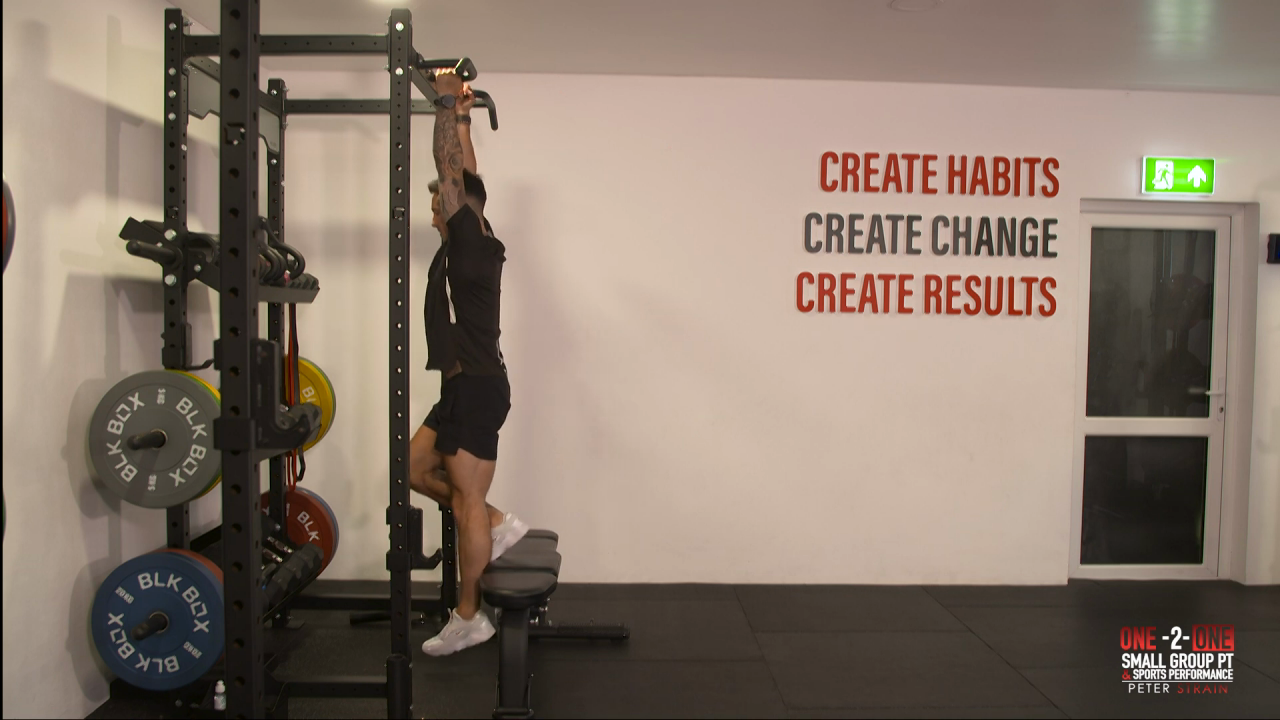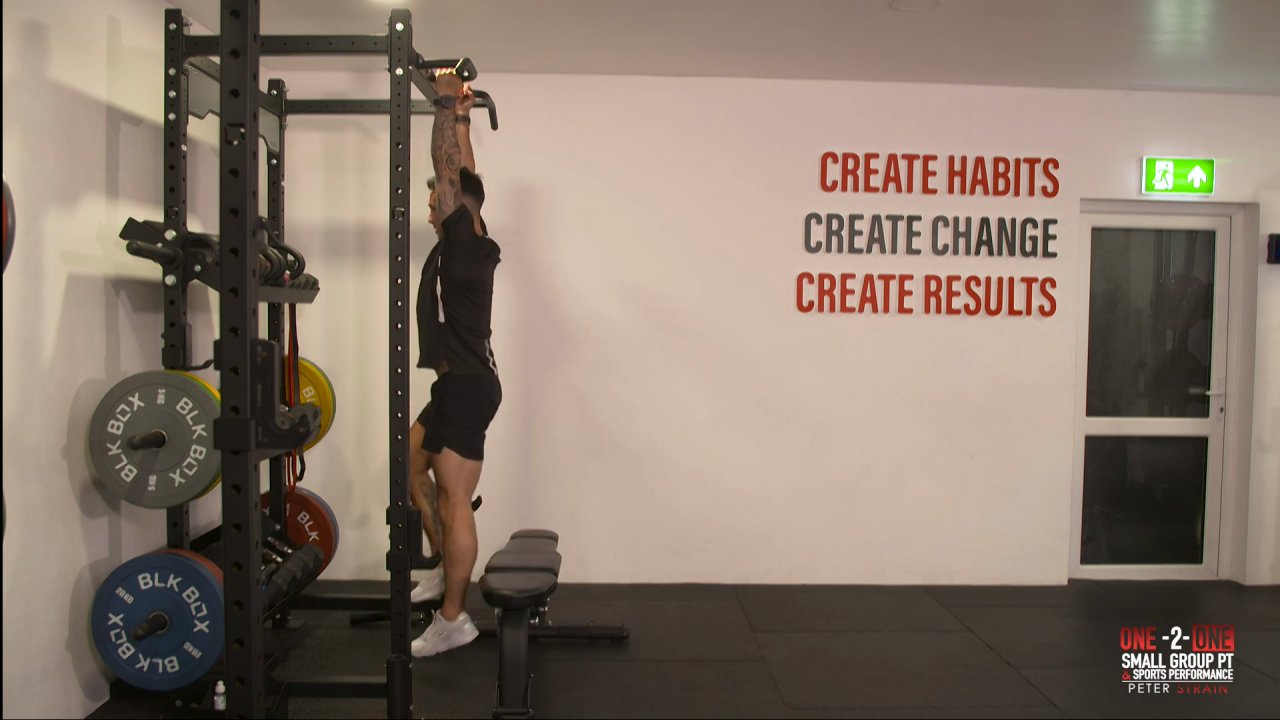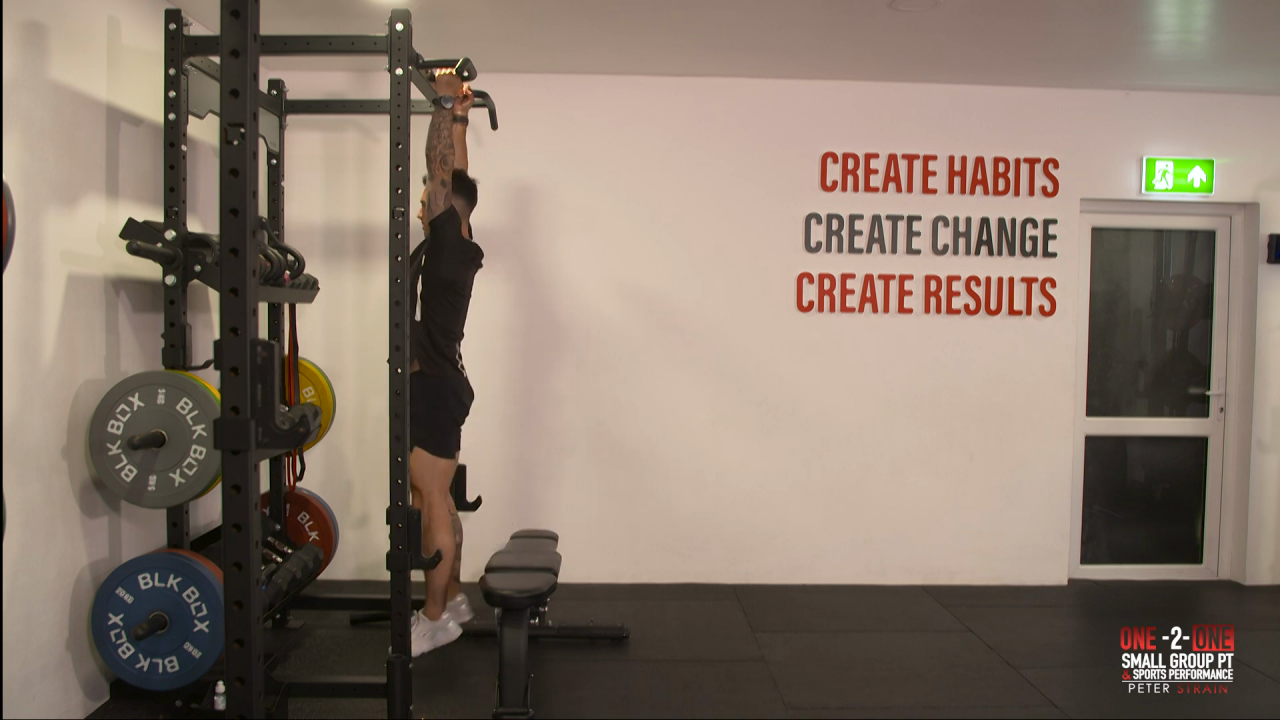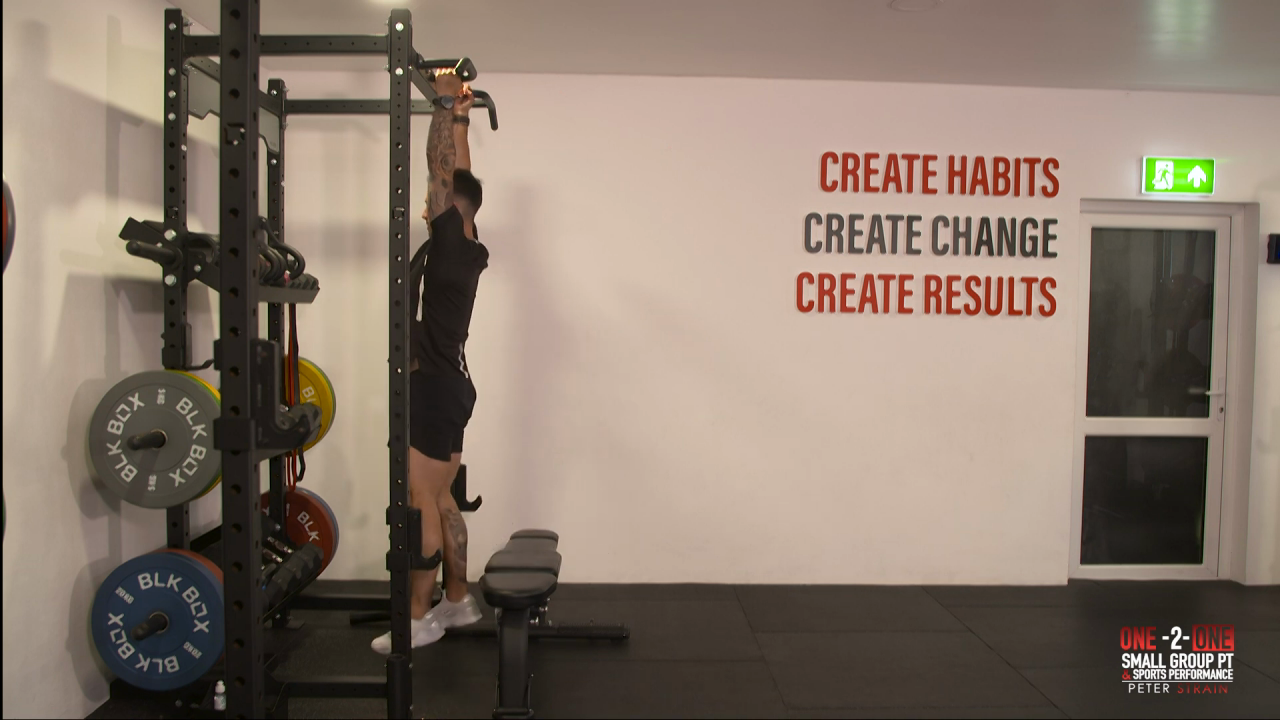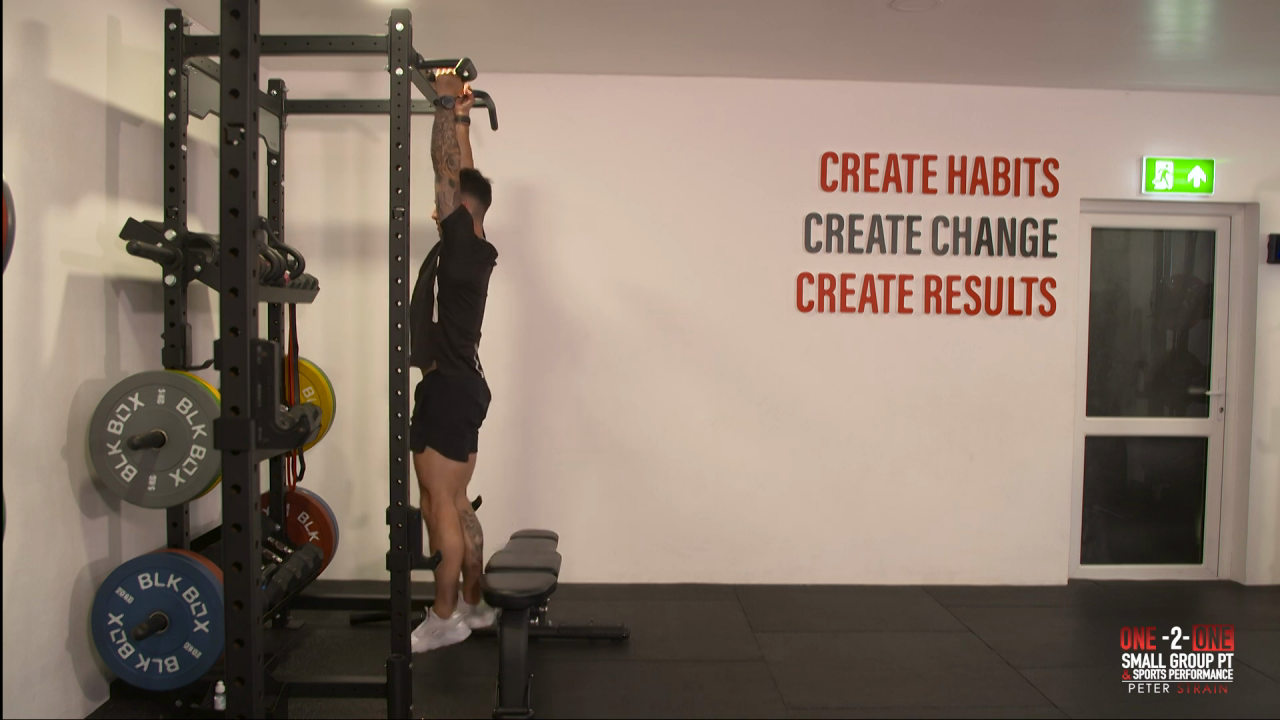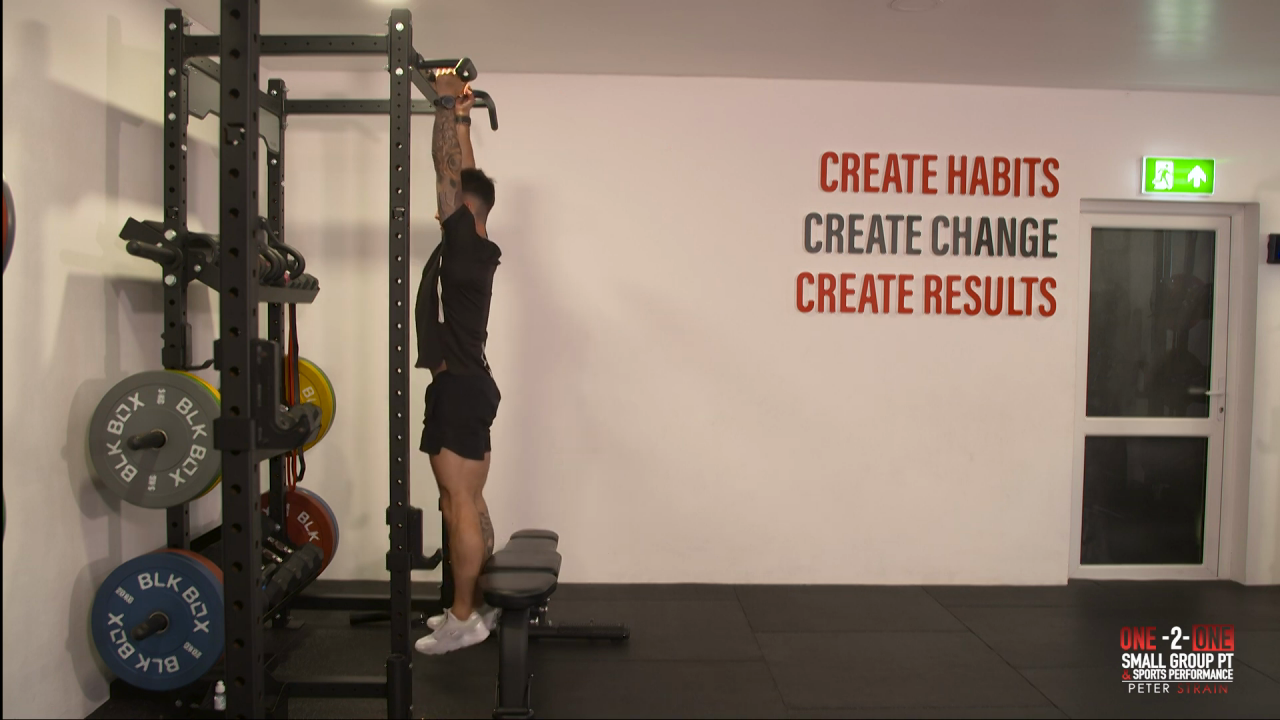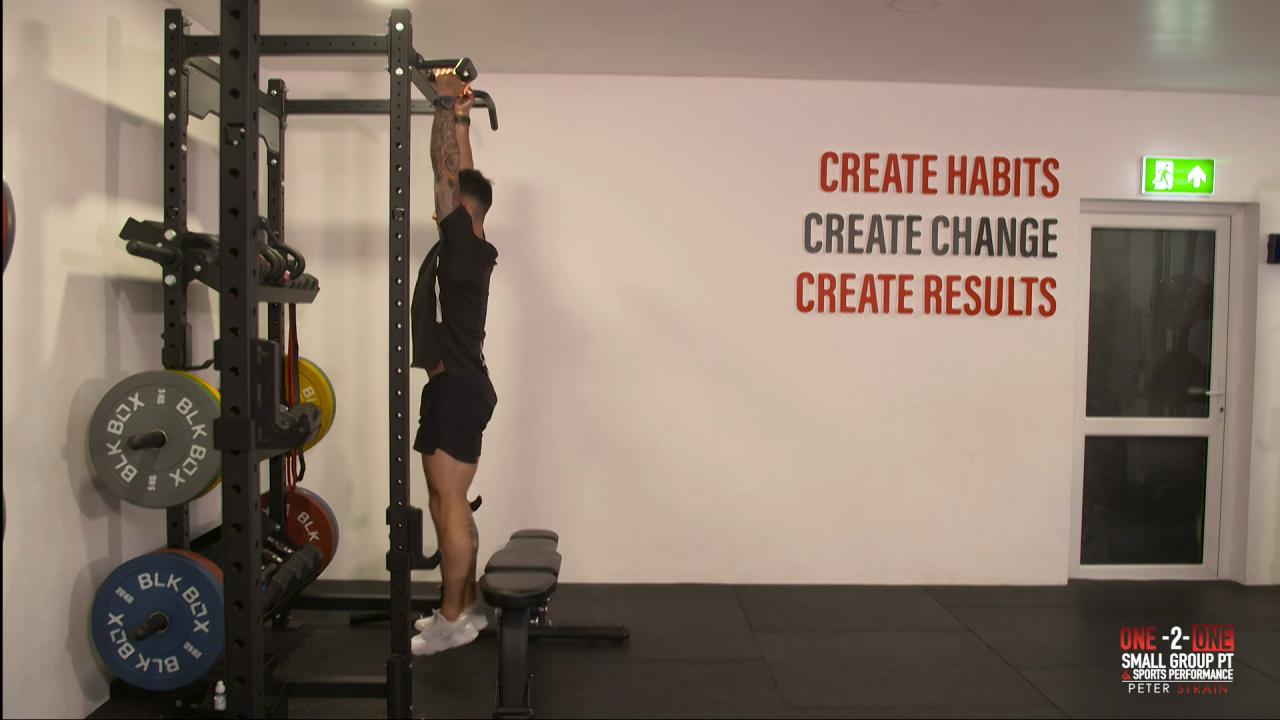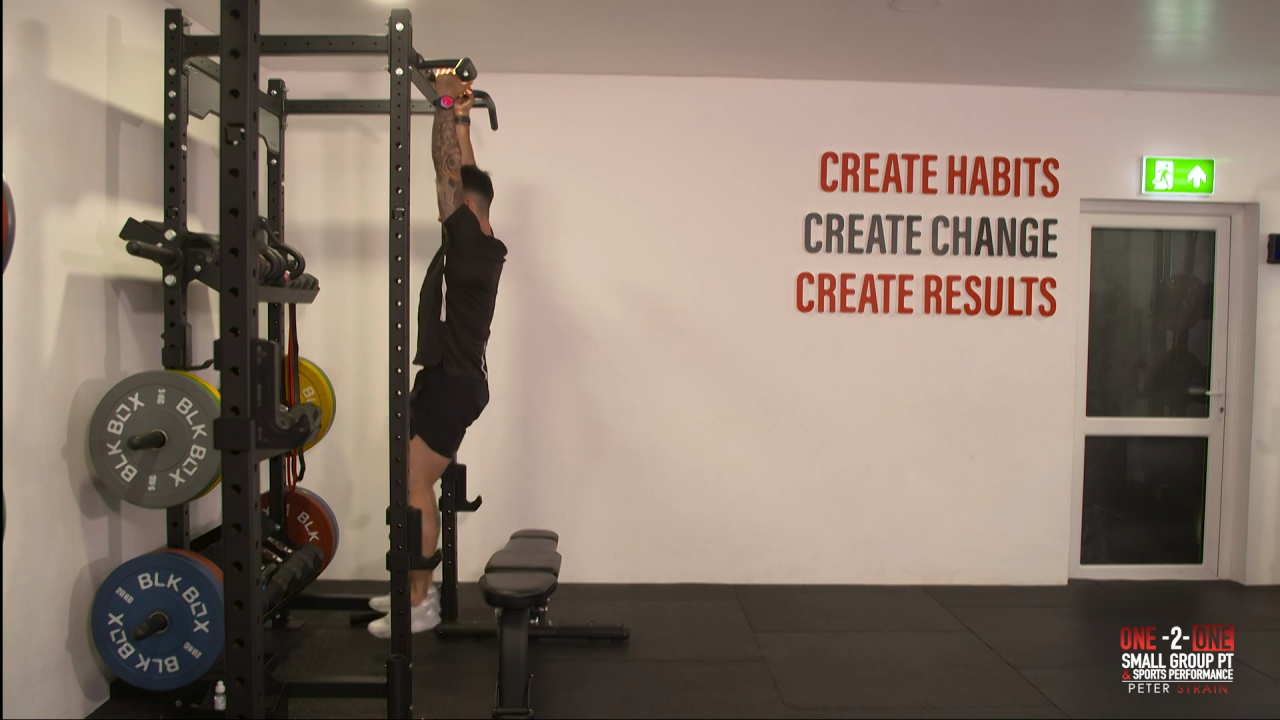
dt=0.4s
person 1, frame 1
left shoulder: (468, 239)
right shoulder: (470, 242)
left elbow: (451, 170)
right elbow: (463, 174)
left wrist: (448, 105)
right wrist: (459, 116)
left hip: (476, 387)
right hip: (465, 386)
left knee: (468, 500)
right knee: (414, 469)
left ankle: (468, 618)
right ankle: (496, 527)
person 1, frame 2
left shoulder: (462, 239)
right shoulder: (466, 242)
left elbow: (448, 169)
right elbow: (461, 171)
left wrist: (446, 105)
right wrist: (460, 117)
left hip: (465, 385)
right hip: (458, 383)
left knee: (453, 501)
right knee: (410, 471)
left ankle: (452, 619)
right ankle: (445, 575)
person 1, frame 3
left shoulder: (446, 240)
right shoulder: (456, 243)
left elbow: (441, 167)
right elbow: (455, 175)
left wrist: (444, 105)
right wrist: (459, 116)
left hip: (432, 386)
right hip: (442, 382)
left knee: (429, 506)
right knee: (436, 501)
left ankle: (436, 618)
right ankle: (448, 596)
person 1, frame 4
left shoulder: (449, 242)
right shoulder: (462, 246)
left elbow: (440, 169)
right elbow: (456, 175)
left wrist: (444, 105)
right wrist: (459, 118)
left hip: (434, 387)
right hip: (446, 384)
left knee: (420, 505)
right knee: (439, 501)
left ankle: (420, 617)
right ankle: (457, 599)
person 1, frame 5
left shoulder: (462, 242)
right shoulder: (472, 248)
left elbow: (445, 171)
right elbow: (460, 175)
left wrist: (447, 106)
right wrist: (461, 118)
left hip: (448, 388)
right hip: (459, 385)
left knee: (440, 506)
right knee: (454, 504)
left ankle: (445, 616)
right ankle: (473, 604)
person 1, frame 6
left shoulder: (463, 243)
right shoulder: (473, 248)
left elbow: (446, 170)
right elbow: (462, 174)
left wrist: (446, 106)
right wrist: (459, 117)
left hip: (458, 387)
right hip: (467, 384)
left knee: (459, 506)
right knee: (468, 503)
left ankle: (463, 619)
right ankle: (476, 606)
person 1, frame 7
left shoulder: (461, 243)
right shoulder: (469, 248)
left elbow: (445, 170)
right elbow: (460, 173)
left wrist: (445, 105)
right wrist: (459, 117)
left hip: (455, 388)
right hip: (461, 385)
left knee: (448, 507)
right knee: (451, 505)
left ankle: (452, 619)
right ankle: (466, 605)
person 1, frame 8
left shoulder: (467, 240)
right shoulder: (478, 245)
left elbow: (446, 172)
right elbow: (462, 172)
left wrist: (445, 107)
right wrist: (460, 117)
left hip: (450, 383)
right hip: (456, 379)
left knee: (411, 491)
right knee: (414, 488)
left ankle: (416, 602)
right ankle: (417, 588)
